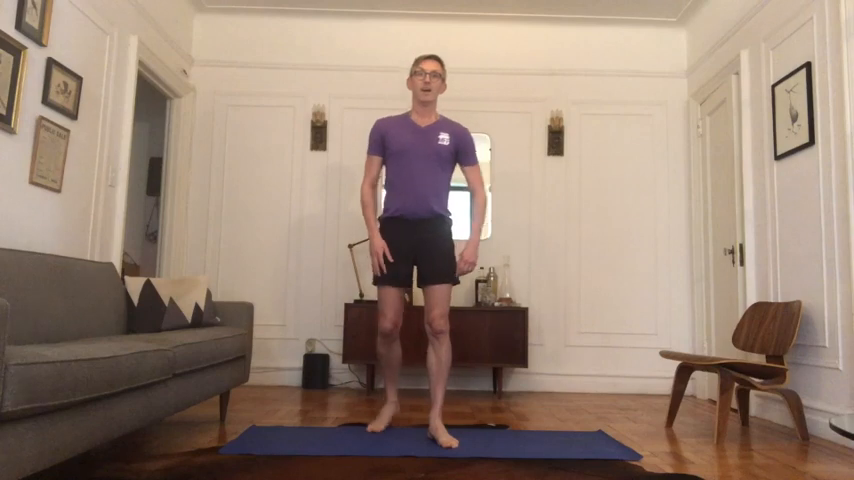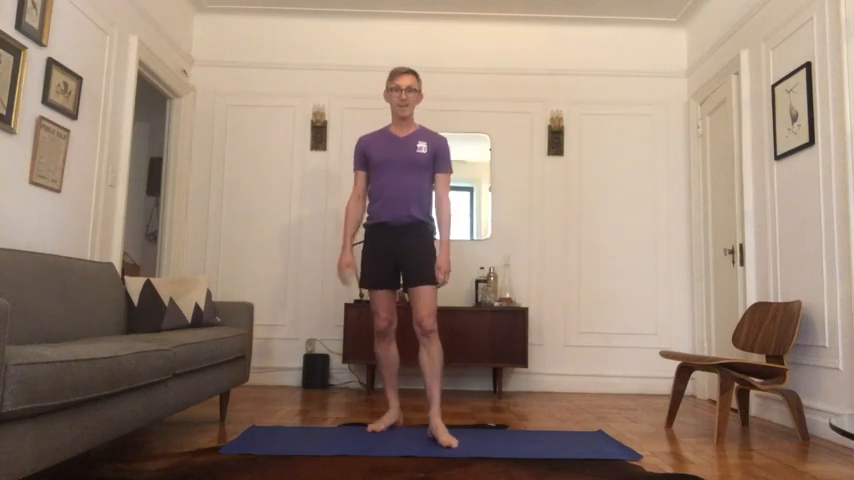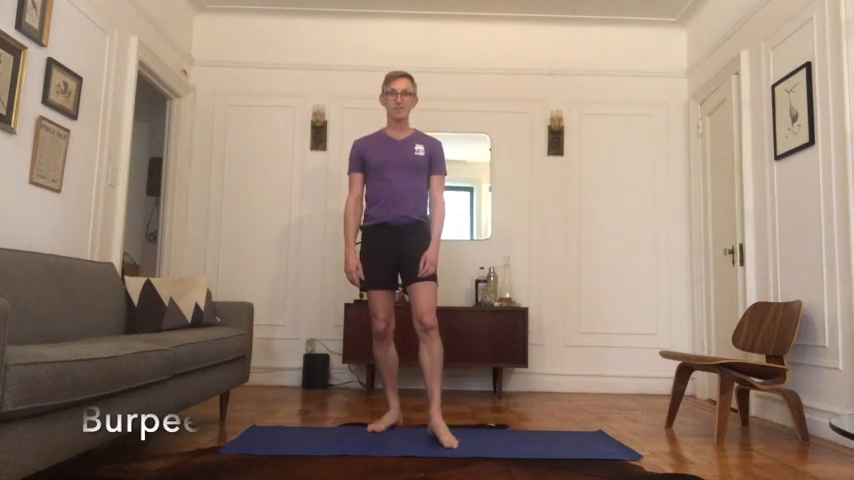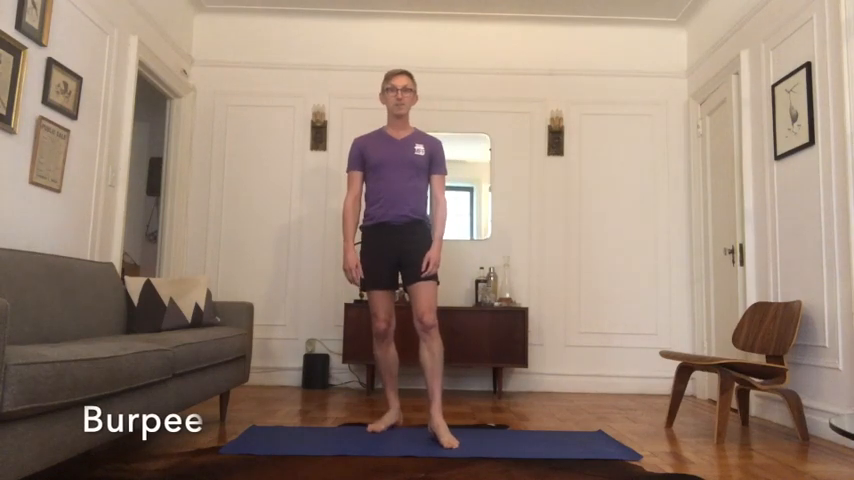
dt=0.5s
person 1, frame 1
left shoulder: (457, 133)
right shoulder: (385, 128)
left elbow: (478, 192)
right elbow: (369, 185)
left wrist: (473, 242)
right wrist: (374, 235)
left hip: (436, 232)
right hip: (394, 230)
left knee: (437, 326)
right knee: (387, 326)
left ankle: (436, 419)
right ankle: (391, 400)
person 1, frame 2
left shoulder: (435, 143)
right shoulder: (367, 143)
left elbow: (443, 199)
right elbow: (357, 199)
left wrist: (444, 249)
right wrist: (346, 248)
left hip: (418, 236)
right hip: (378, 238)
left knee: (426, 325)
right knee: (383, 327)
left ankle: (435, 417)
right ankle: (393, 408)
person 1, frame 3
left shoulder: (430, 146)
right shoulder: (363, 146)
left elbow: (437, 200)
right elbow: (354, 200)
left wrist: (434, 245)
right wrist: (350, 250)
left hip: (415, 236)
right hip: (376, 238)
left knee: (427, 323)
right knee: (381, 329)
left ankle: (435, 415)
right ankle: (393, 408)
person 1, frame 4
left shoulder: (431, 145)
right shoulder: (363, 144)
left elbow: (438, 199)
right elbow: (352, 198)
left wrist: (437, 245)
right wrist: (348, 248)
left hip: (417, 236)
right hip: (376, 237)
left knee: (427, 323)
right knee: (382, 328)
left ankle: (436, 416)
right ankle: (393, 408)
